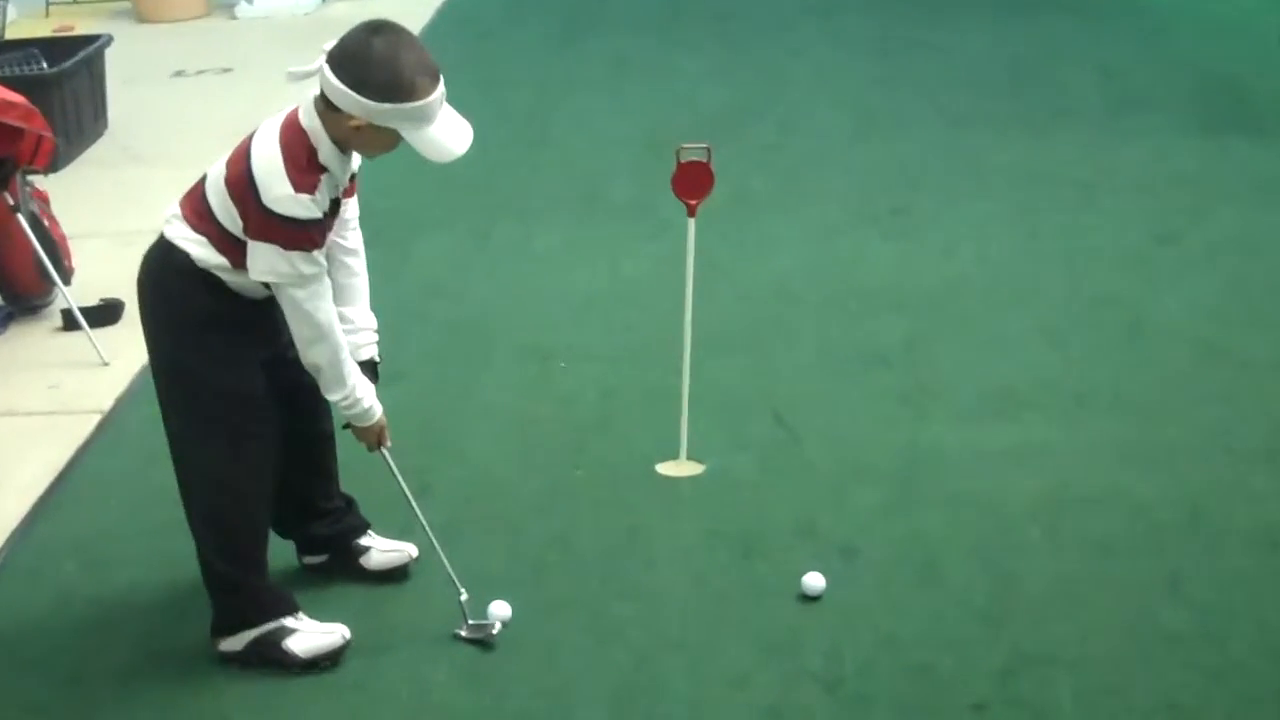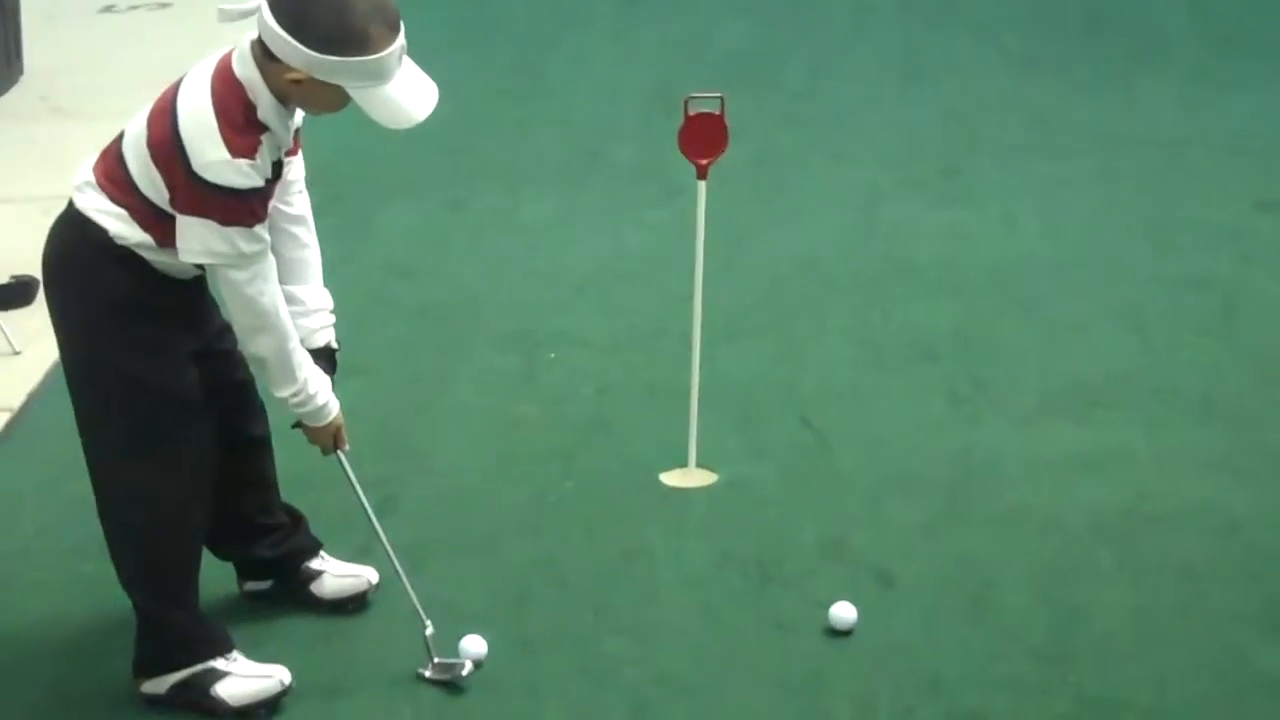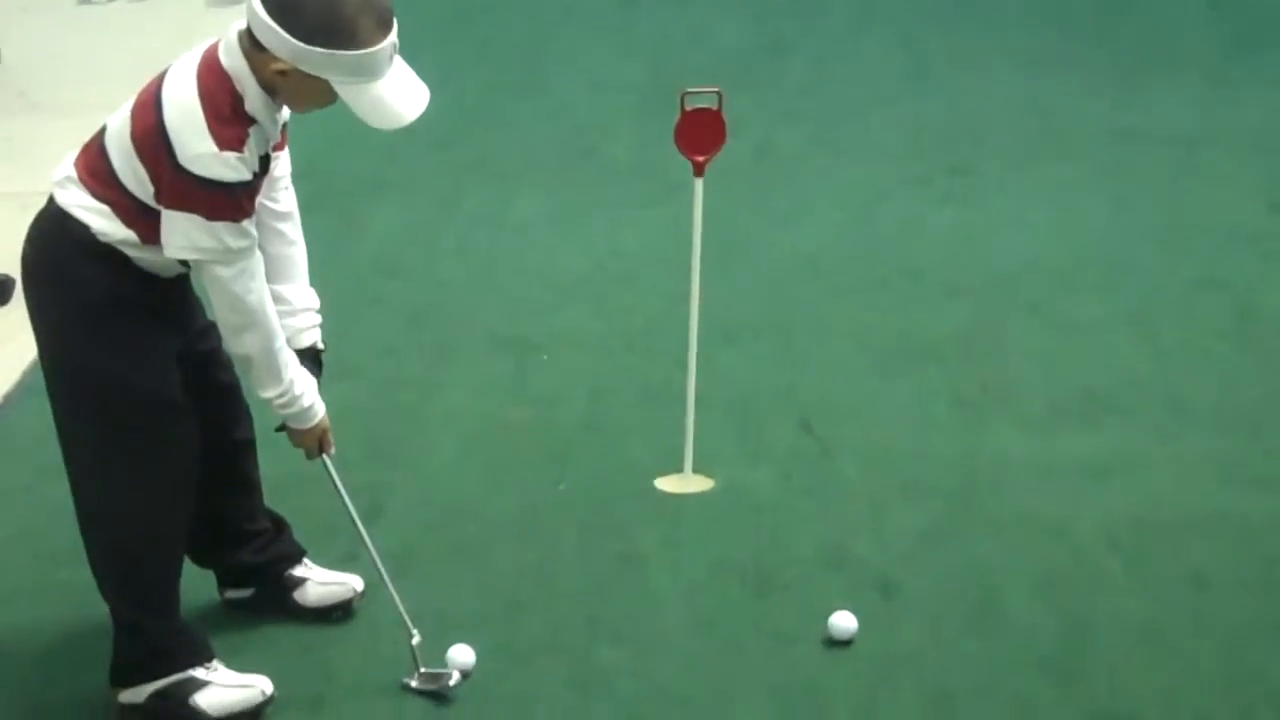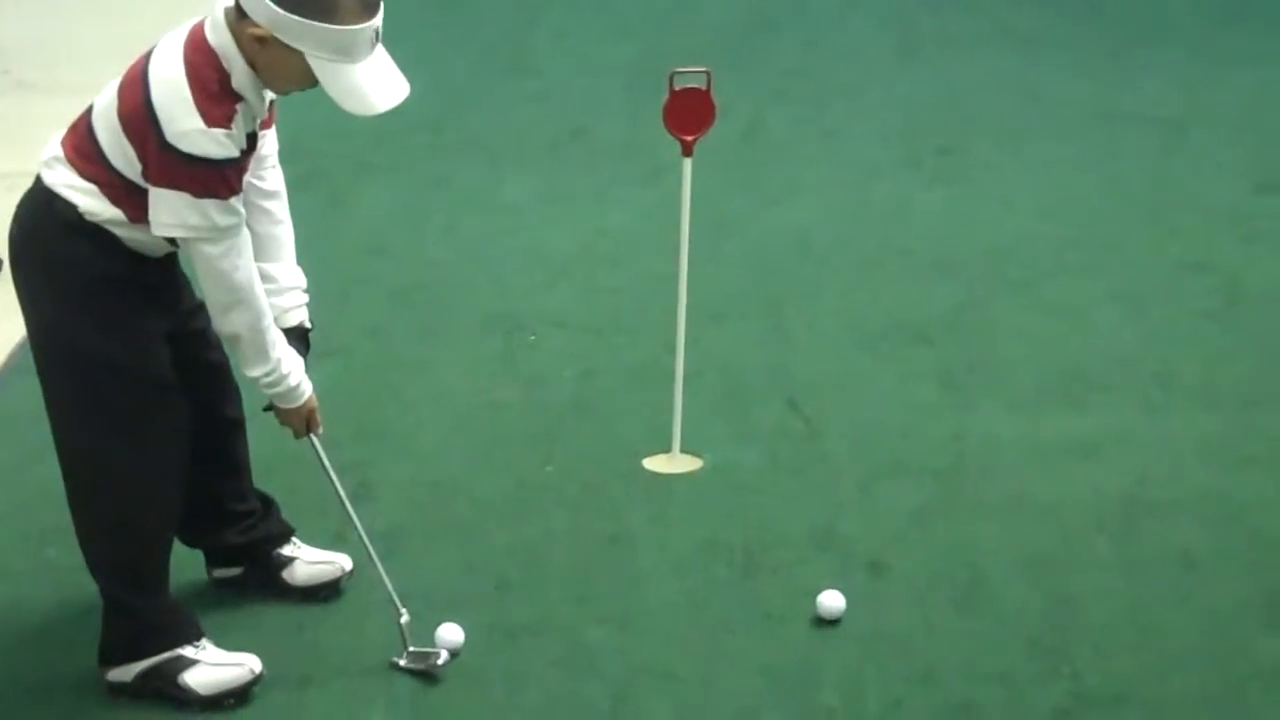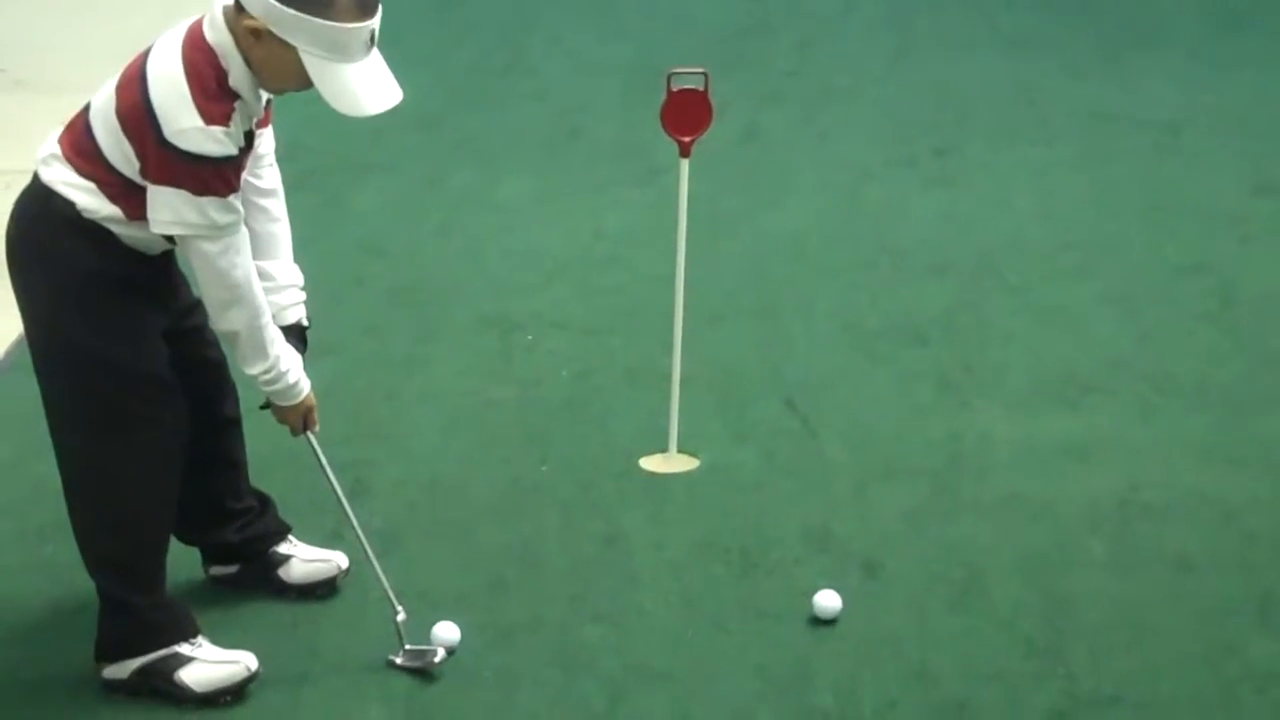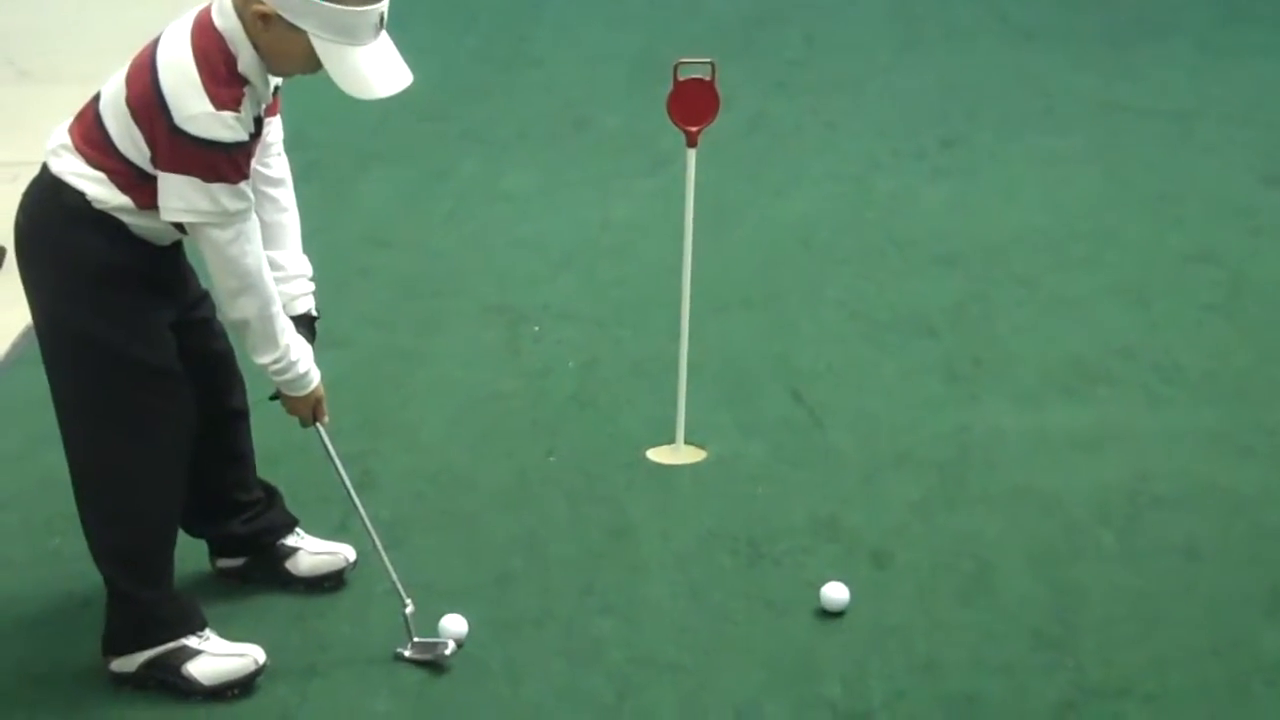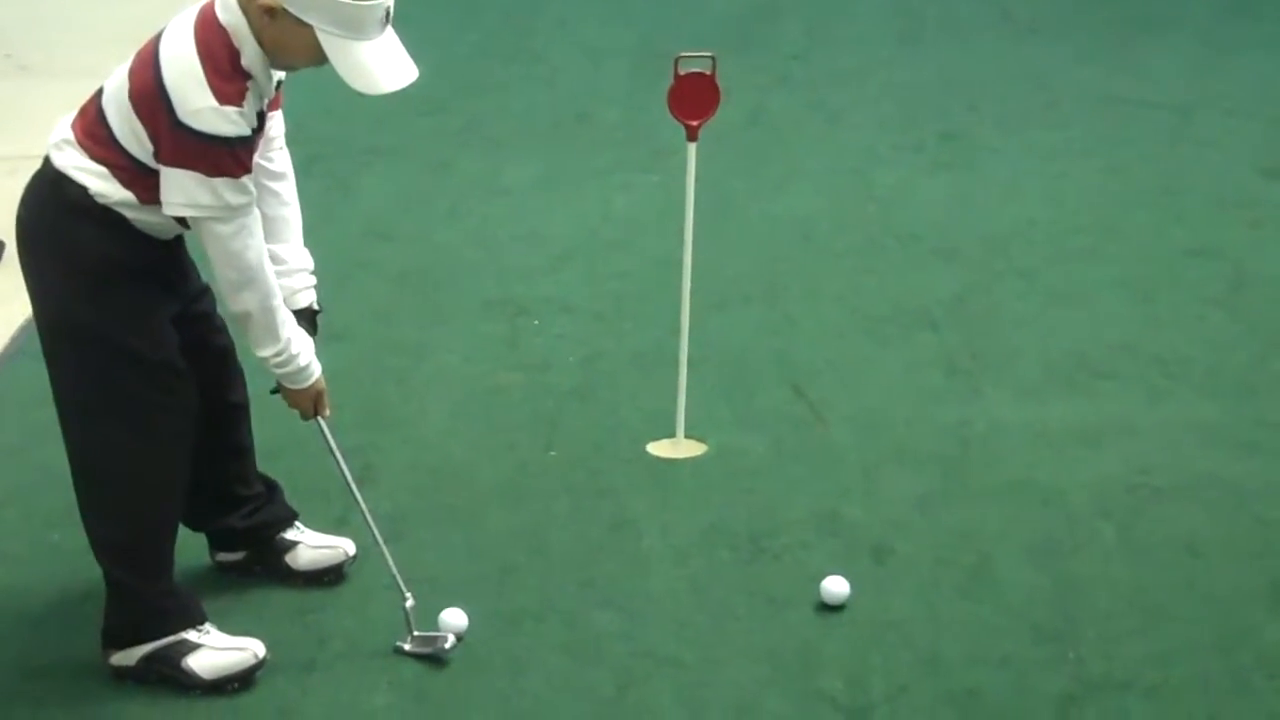
dt=0.5s
person 1, frame 1
left shoulder: (329, 134)
right shoulder: (288, 183)
left elbow: (345, 243)
right elbow: (308, 305)
left wrist: (363, 356)
right wrist: (358, 403)
left hip: (244, 286)
right hip: (192, 297)
left knee: (302, 409)
right knee: (232, 448)
left ankle: (328, 535)
person 1, frame 2
left shoulder: (266, 83)
right shoulder: (221, 147)
left elbow: (289, 208)
right elbow: (251, 291)
left wrist: (317, 340)
right wrist: (313, 399)
left hip: (166, 262)
right hip: (107, 275)
left knee: (232, 412)
right knee: (159, 456)
left ankle: (273, 557)
right ankle: (176, 655)
person 1, frame 3
left shoulder: (256, 75)
right shoulder: (207, 139)
left elbow: (275, 206)
right elbow: (237, 291)
left wrist: (303, 341)
right wrist: (298, 401)
left hip: (146, 260)
right hip: (88, 274)
left knee: (216, 414)
right knee: (139, 459)
left ankle: (256, 564)
person 1, frame 4
right shoulder: (193, 116)
left elbow: (262, 185)
right elbow: (225, 269)
left wrist: (289, 320)
right wrist: (286, 380)
left hip: (135, 240)
right hip: (76, 252)
left knee: (206, 391)
right knee: (129, 436)
left ankle: (245, 543)
right ankle: (142, 642)
person 1, frame 5
right shoulder: (191, 113)
left elbow: (259, 184)
right elbow: (222, 266)
left wrist: (286, 317)
right wrist: (284, 378)
left hip: (131, 238)
right hip: (73, 250)
left knee: (203, 388)
right knee: (127, 434)
left ankle: (240, 541)
right ankle: (139, 640)
person 1, frame 6
right shoulder: (202, 99)
left elbow: (267, 172)
right elbow: (233, 255)
left wrist: (297, 307)
right wrist: (293, 369)
left hip: (137, 229)
right hip: (82, 241)
left knee: (211, 379)
right knee: (136, 423)
left ankle: (249, 533)
right ankle: (147, 632)
person 1, frame 7
right shoulder: (205, 95)
left elbow: (270, 168)
right elbow: (236, 252)
left wrist: (299, 300)
right wrist: (294, 360)
left hip: (138, 223)
right hip: (82, 235)
left knee: (211, 373)
right knee: (137, 418)
left ankle: (248, 528)
right ankle: (146, 627)
